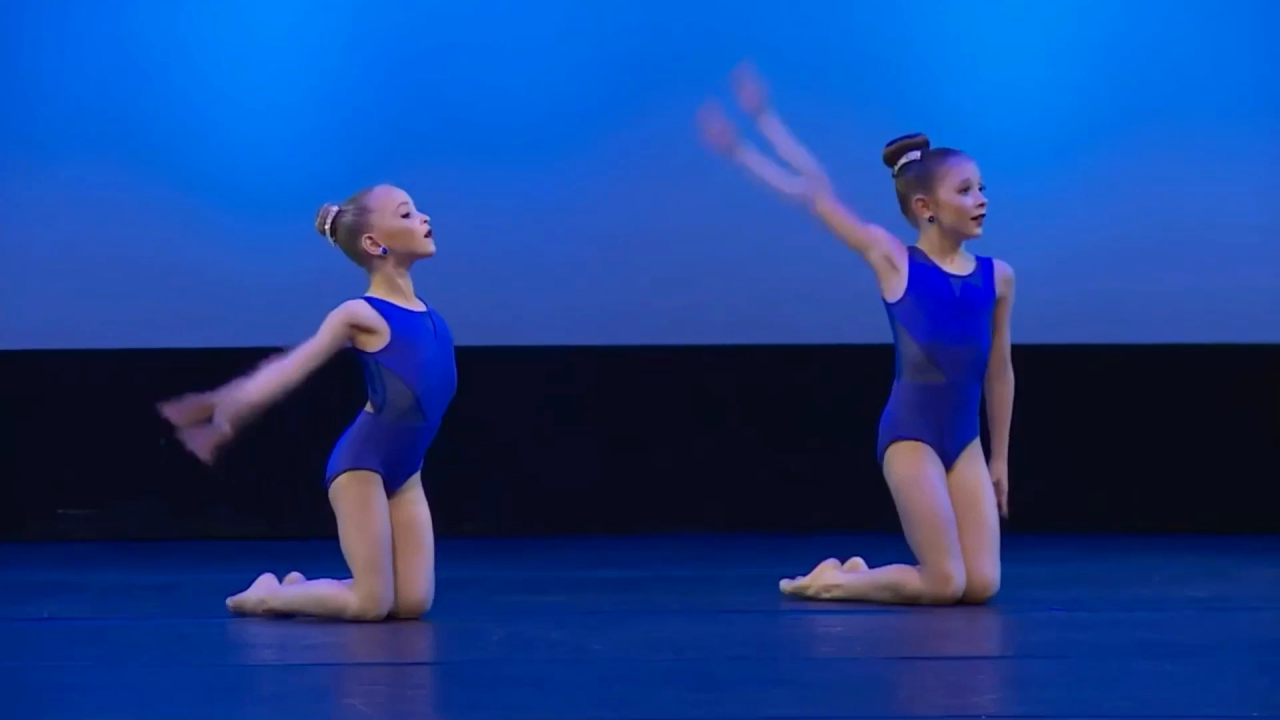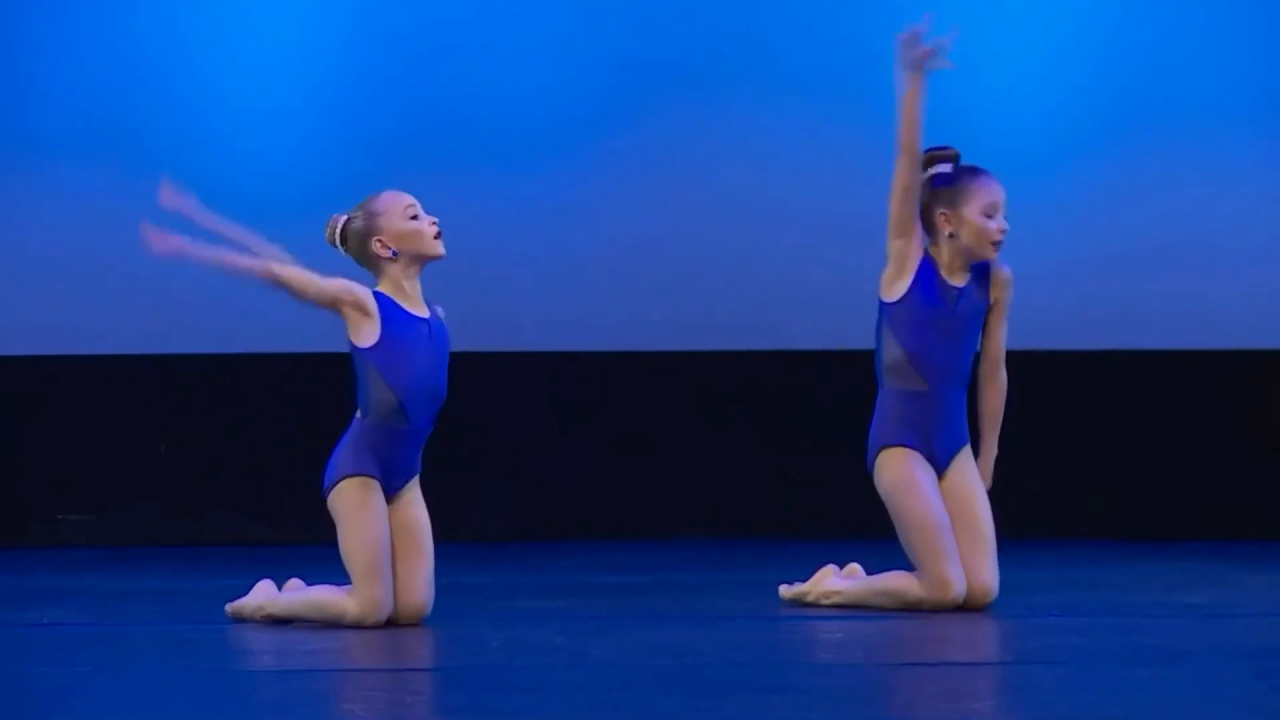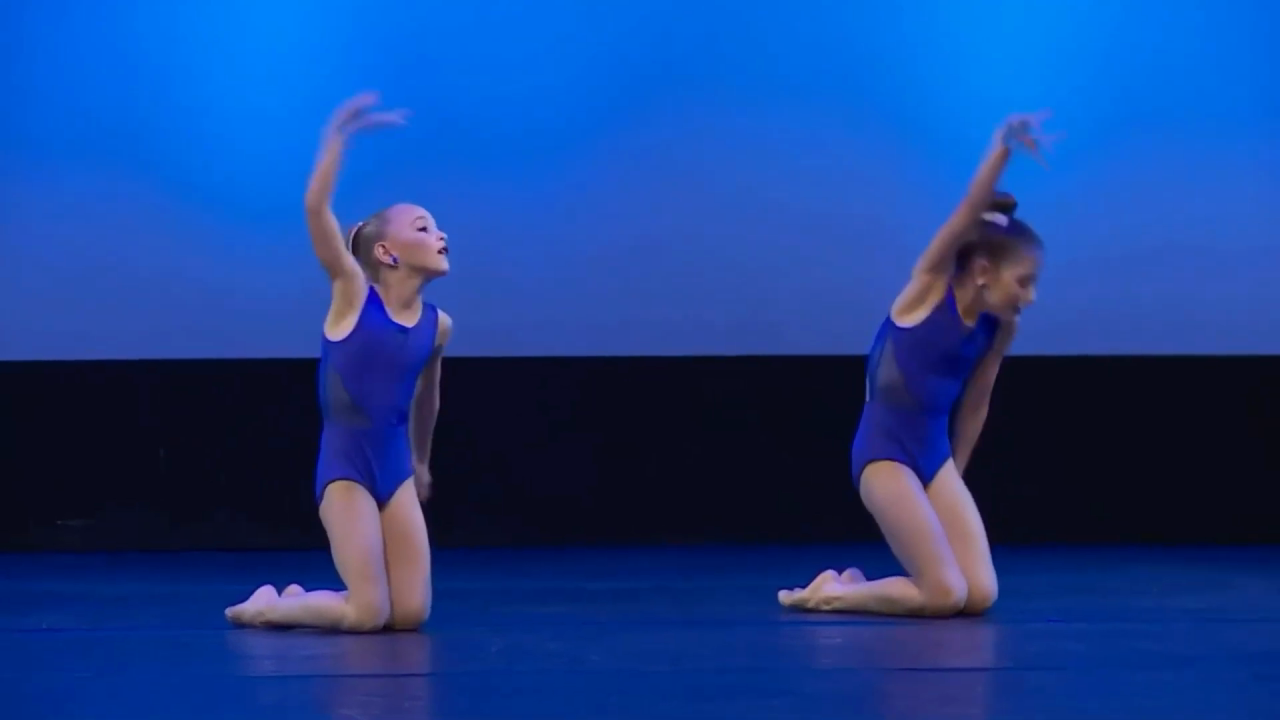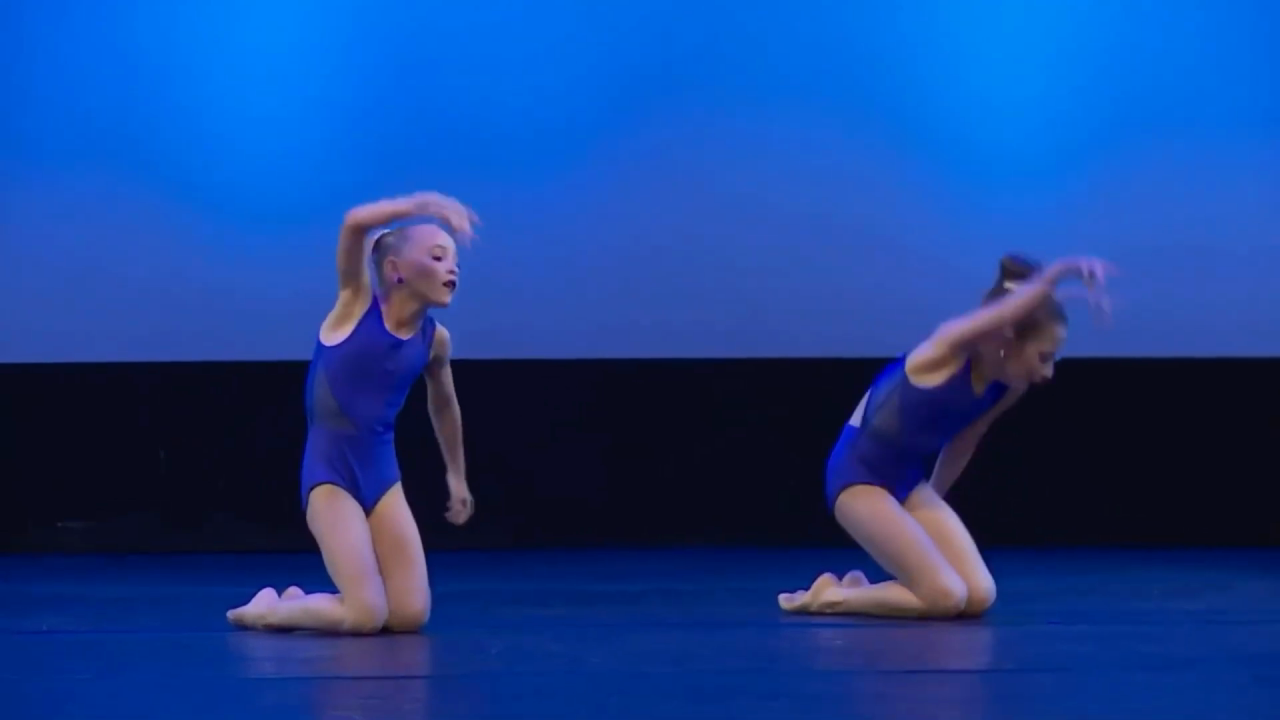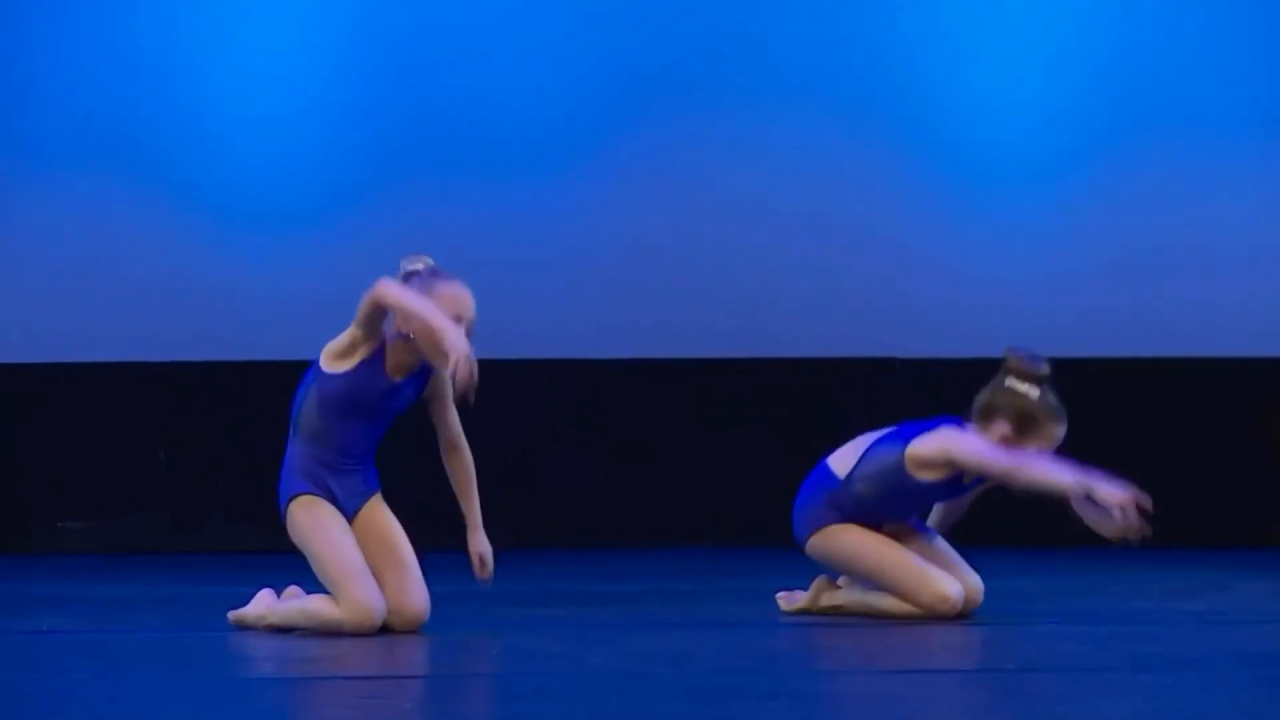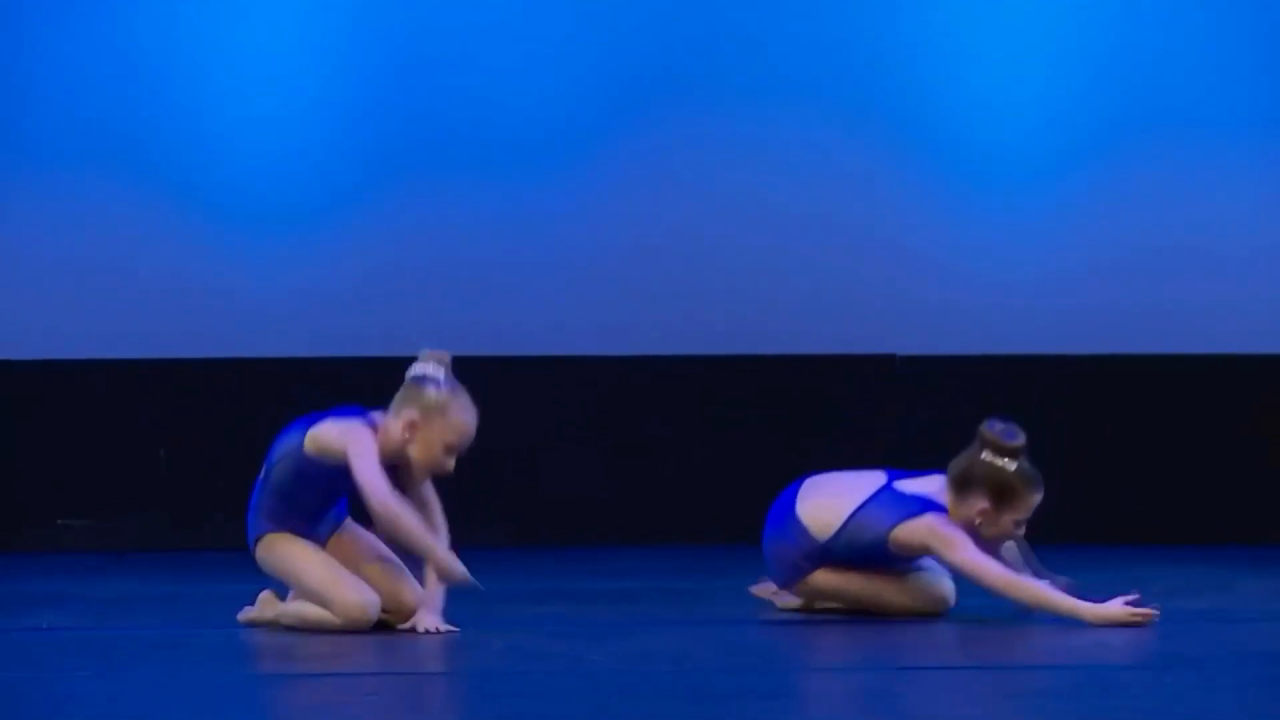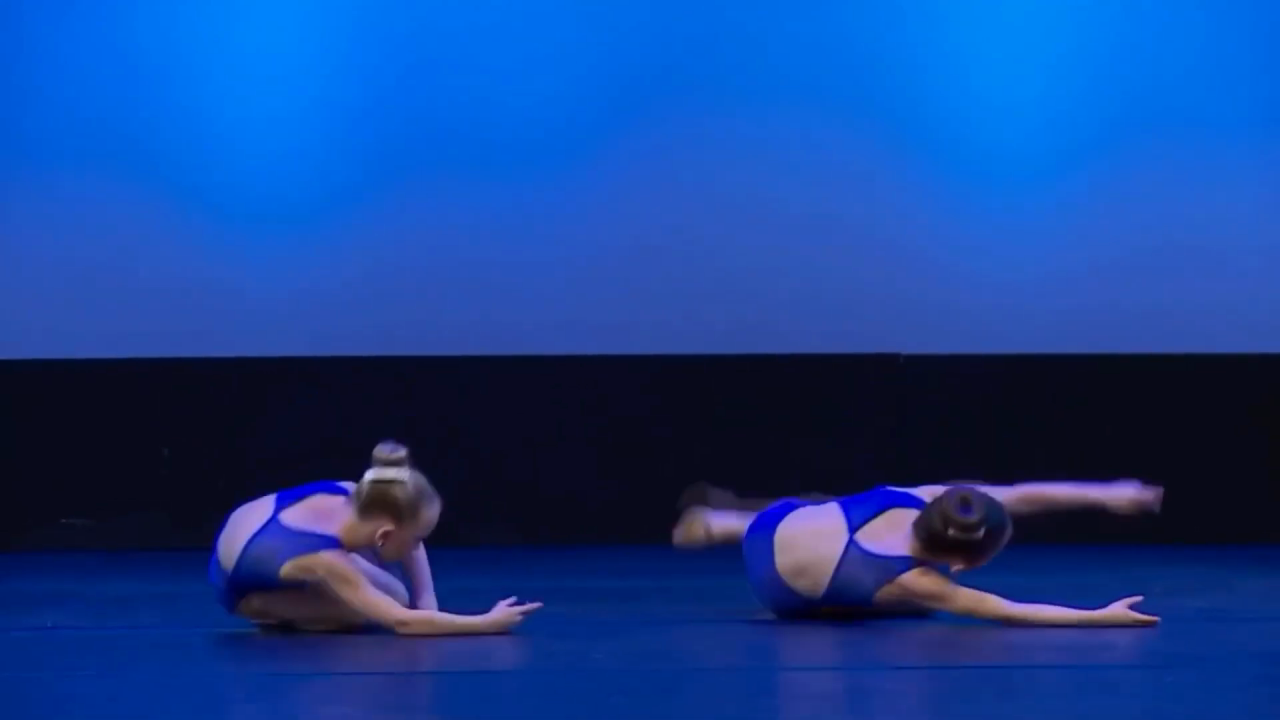
dt=0.4s
person 1, frame 1
left shoulder: (997, 276)
right shoulder: (893, 259)
left elbow: (999, 372)
right elbow: (818, 193)
left wrist: (999, 460)
right wrist: (761, 118)
left hip: (965, 441)
right hip: (910, 433)
left knee: (982, 585)
right knee: (946, 586)
left ankle: (859, 570)
right ankle: (831, 579)
person 1, frame 2
left shoulder: (996, 281)
right shoulder: (905, 259)
left elbow: (993, 373)
right elbow: (906, 160)
left wrist: (987, 457)
right wrist: (913, 76)
left hip: (955, 442)
right hip: (900, 440)
left knee: (982, 591)
right knee: (945, 591)
left ankle: (857, 580)
right ankle: (830, 587)
person 1, frame 3
left shoulder: (1001, 327)
right shoulder: (929, 289)
left elbow: (975, 405)
right elbow: (968, 213)
left wrist: (953, 475)
right wrist: (1004, 145)
left hip: (935, 456)
right hip: (885, 453)
left knee: (981, 595)
right knee: (947, 596)
left ankle: (855, 584)
right ankle: (830, 592)
person 1, frame 4
left shoulder: (1008, 387)
right shoulder: (949, 349)
right elbow: (1014, 306)
left wrist: (931, 505)
left hip: (908, 480)
right hip: (858, 476)
left knee: (980, 596)
right knee: (948, 597)
left ankle: (862, 590)
right ankle: (832, 596)
person 1, frame 5
left shoulder: (987, 460)
right shoulder: (952, 445)
left elbow: (954, 499)
right elbow: (1024, 469)
right wrist: (1094, 485)
left hip: (878, 513)
right hip: (825, 514)
left knee: (971, 595)
right knee: (945, 599)
left ankle: (858, 583)
right ankle: (833, 598)
person 1, frame 6
left shoulder: (952, 493)
right shoulder: (934, 528)
left elbow: (999, 542)
right elbow: (1008, 584)
left wrist: (1038, 577)
right wrist: (1094, 612)
right hip: (792, 551)
left knee: (937, 584)
right knee: (936, 598)
left ankle: (812, 587)
right ankle: (809, 594)
person 1, frame 7
left shoulder: (917, 502)
right shoulder: (913, 581)
left elbow: (1021, 495)
right elbow: (1008, 612)
left wrist: (1104, 494)
right wrist: (1100, 616)
left hip: (775, 526)
right hip: (781, 594)
left ankle: (721, 523)
person 2, frame 1
left shoulder: (422, 311)
right shoulder: (363, 312)
right elbow: (289, 367)
right wrist: (226, 410)
left hip: (405, 471)
right hip: (361, 465)
left knee: (413, 604)
right knee: (372, 605)
left ankle: (300, 585)
right ankle: (268, 595)
person 2, frame 2
left shoulder: (434, 316)
right shoulder: (361, 303)
right elbow: (275, 271)
right wrist: (189, 244)
left hip: (404, 475)
right hip: (360, 469)
left knee: (414, 610)
right knee: (371, 610)
left ankle: (298, 594)
right ankle: (270, 600)
person 2, frame 3
left shoulder: (437, 325)
right shoulder: (353, 296)
right elbow: (315, 206)
left wrist: (420, 462)
right wrist: (340, 130)
left hip: (396, 472)
right hip: (345, 469)
left knee: (410, 615)
right knee: (368, 614)
left ankle: (299, 599)
right ankle: (267, 606)
person 2, frame 4
left shoulder: (435, 340)
right shoulder: (356, 304)
left elbow: (444, 408)
right elbow: (353, 224)
left wrist: (457, 476)
right wrist: (425, 203)
left hip: (382, 473)
right hip: (330, 472)
left knee: (411, 616)
right knee: (366, 617)
left ankle: (298, 602)
right ankle: (267, 610)
person 2, frame 5
left shoulder: (433, 377)
right shoulder: (363, 344)
left elbow: (454, 448)
right elbow: (381, 293)
left wrist: (476, 530)
right wrist: (450, 335)
left hip: (361, 488)
right hip: (310, 486)
left knee: (412, 614)
right knee: (366, 615)
left ankle: (299, 601)
right ankle: (266, 611)
person 2, frame 6
left shoulder: (410, 449)
right shoulder: (355, 436)
left elbow: (435, 523)
right elbow: (383, 505)
left wrist: (432, 604)
right wrist: (441, 560)
left hip: (327, 521)
right hip: (278, 530)
left knee: (409, 607)
right knee: (361, 610)
left ankle: (309, 598)
right ankle: (272, 609)
person 2, frame 7
left shoulder: (346, 495)
right shoulder: (325, 559)
left elbow: (412, 553)
right elbow: (403, 621)
left wrist: (427, 610)
right wrist: (487, 623)
right hip: (243, 590)
left knee: (397, 597)
right knee: (359, 615)
right ankle: (275, 611)
